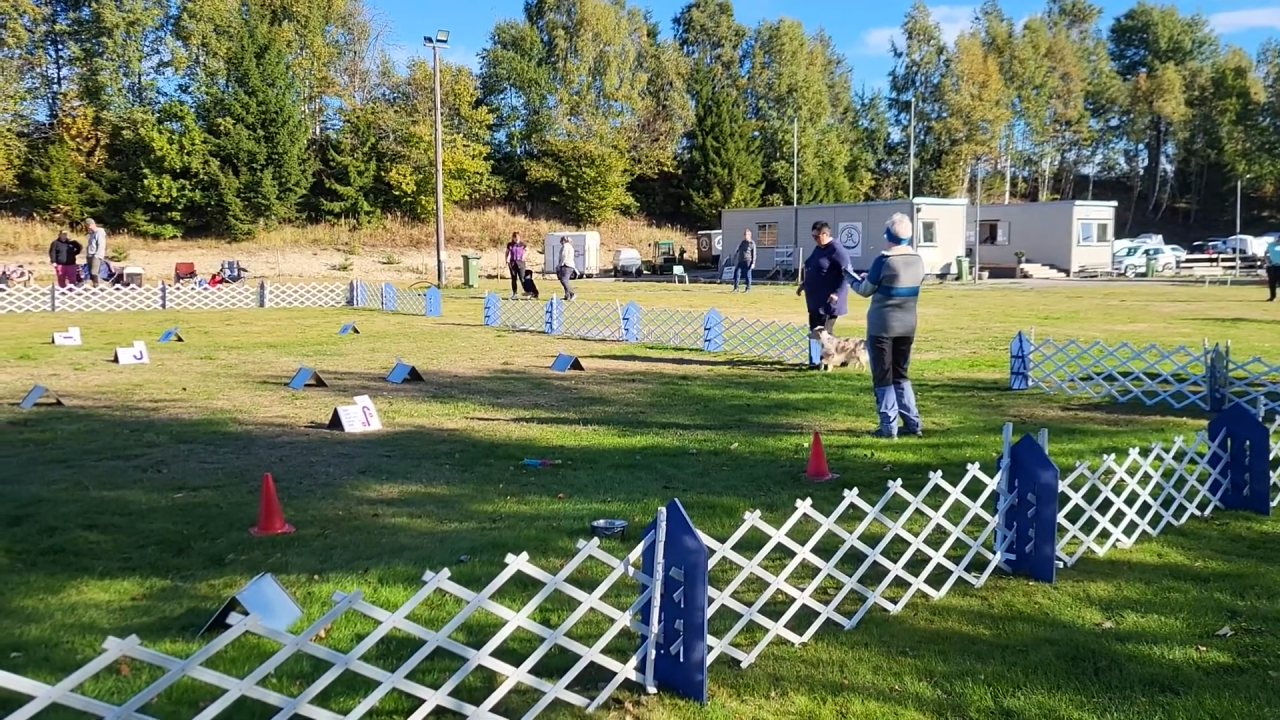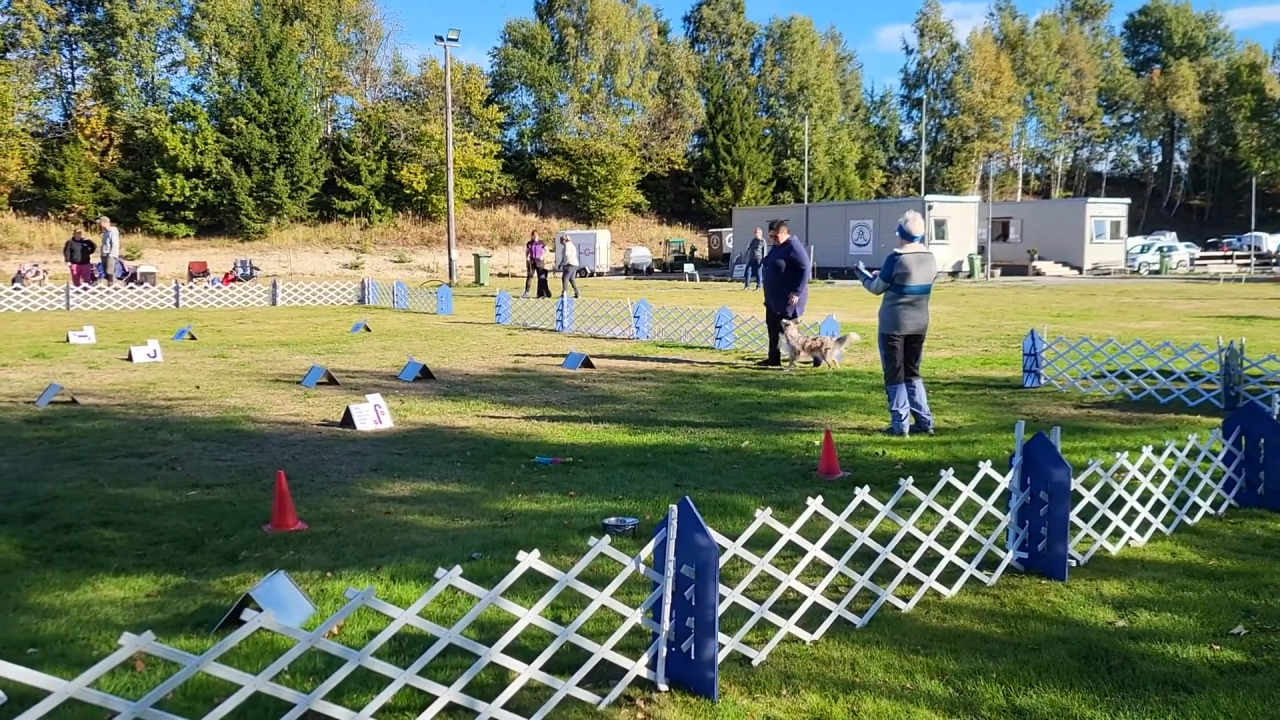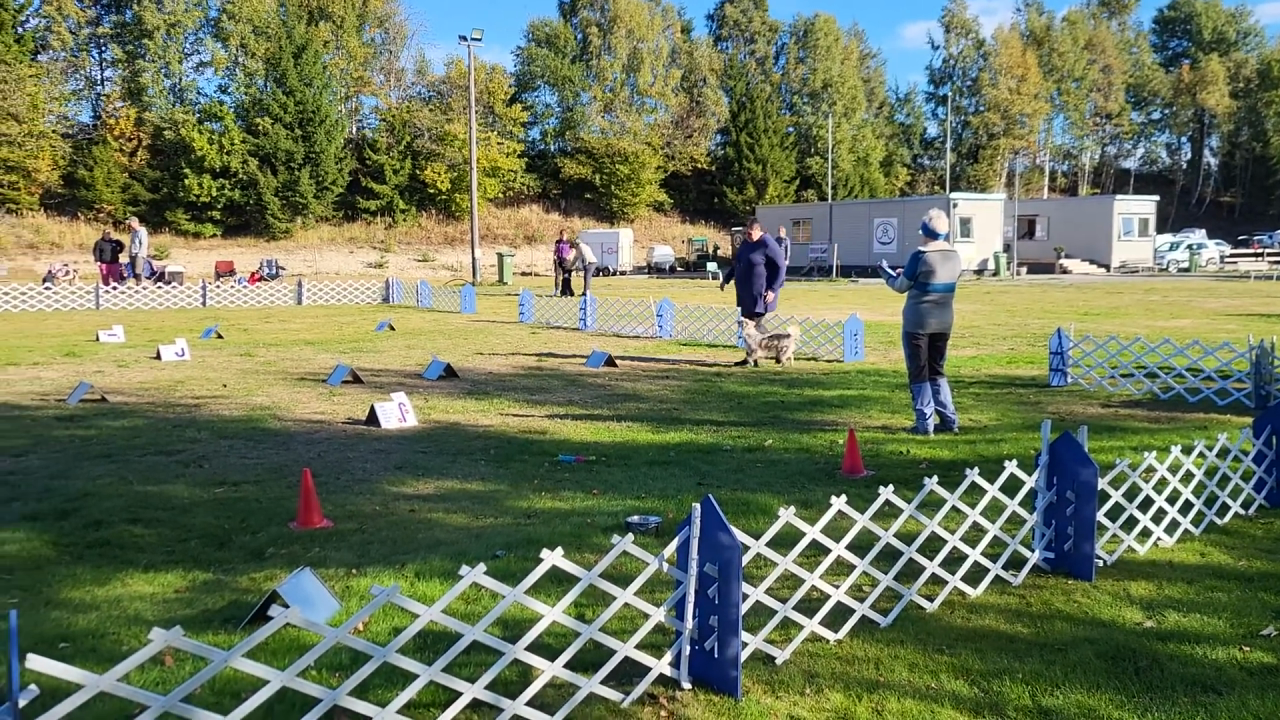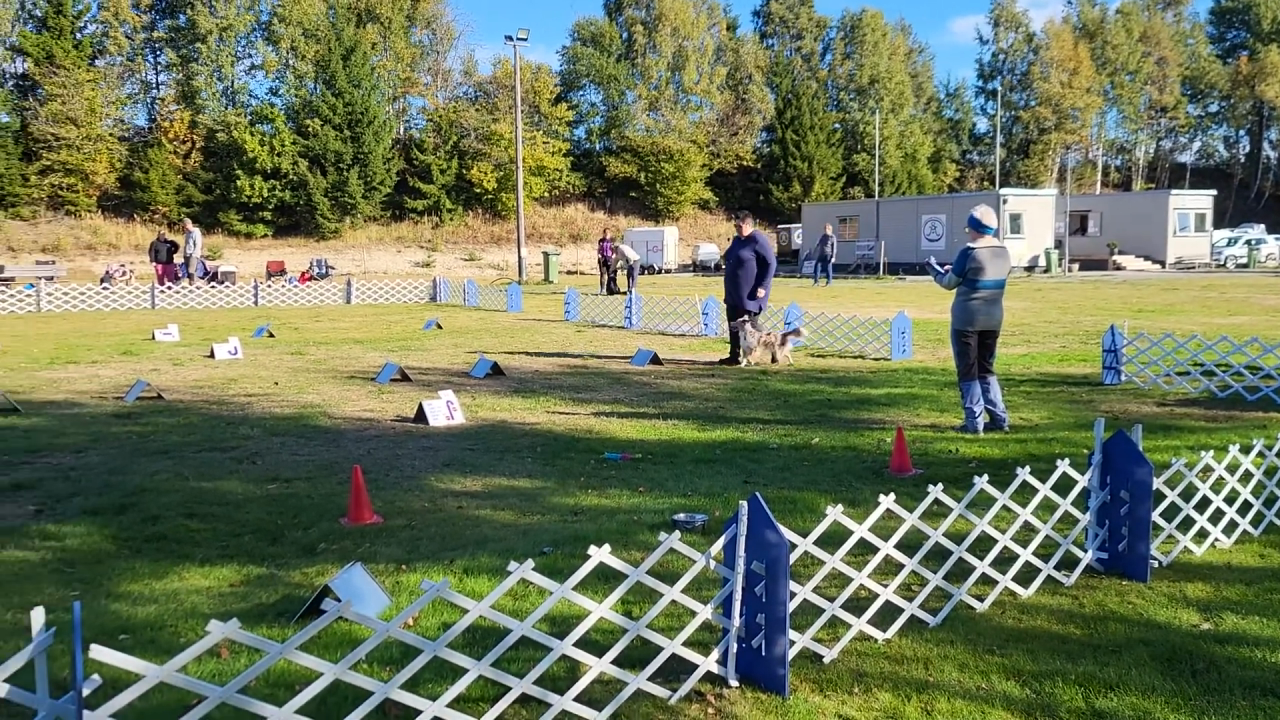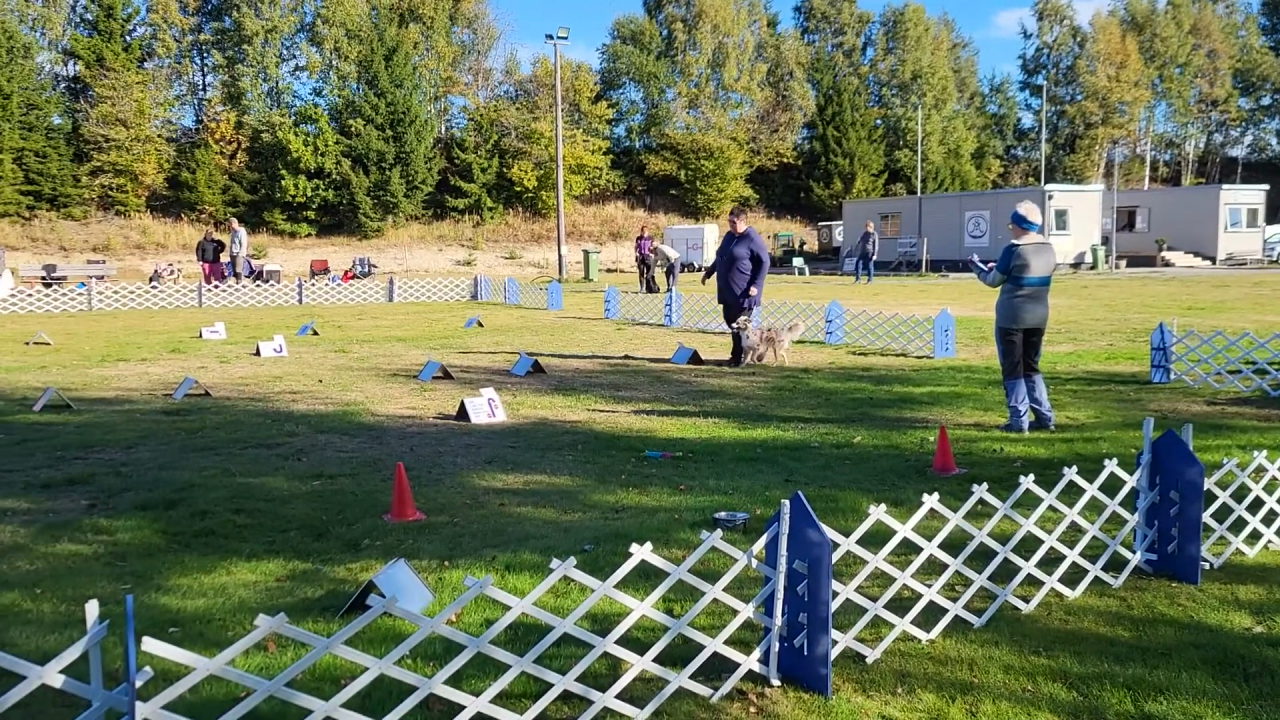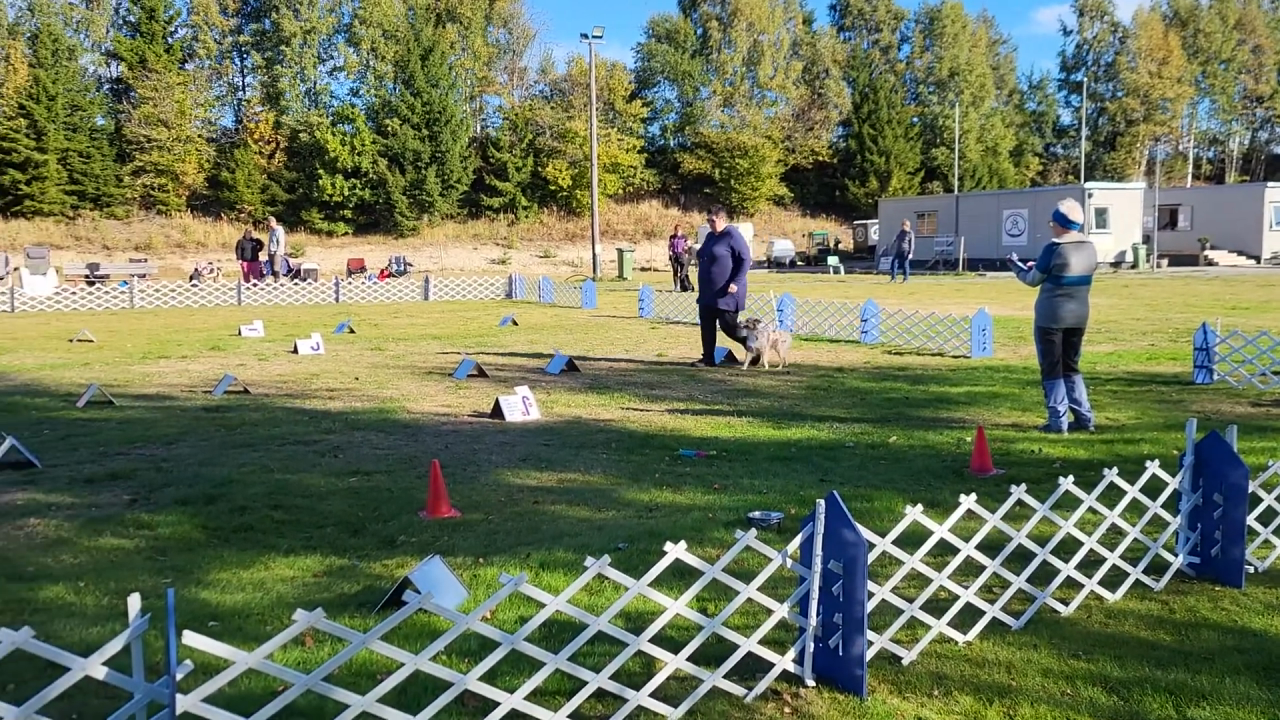
dt=0.5s
person 1, frame 1
left shoulder: (884, 261)
right shoulder: (918, 261)
left elbow: (865, 290)
left wrist: (853, 279)
left hip: (882, 325)
right hip: (907, 326)
left knee: (883, 377)
right knee: (900, 374)
left ankle: (889, 427)
right ankle: (913, 423)
person 1, frame 2
left shoulder: (896, 258)
right shoulder: (930, 259)
left elbow: (877, 288)
left wrist: (864, 274)
right wrist: (881, 276)
left hip: (893, 323)
right hip: (919, 324)
left knee: (894, 375)
right knee: (912, 373)
left ankle: (900, 425)
right ankle: (924, 422)
person 1, frame 3
left shoulder: (921, 256)
right shoulder: (955, 257)
left elbow: (901, 287)
left wrist: (886, 272)
right wrist: (905, 274)
left hip: (918, 322)
right hip: (943, 322)
left knee: (919, 374)
right knee: (937, 371)
left ankle: (924, 424)
right ankle: (949, 420)
person 1, frame 4
left shoulder: (969, 253)
right shoulder: (1004, 253)
left elbow: (949, 283)
left wrist: (934, 269)
right wrist: (954, 271)
left hip: (966, 319)
right hip: (993, 320)
left knee: (968, 372)
right knee: (986, 370)
left ankle: (974, 423)
right ankle: (999, 419)
person 1, frame 5
left shoulder: (1014, 250)
right shoulder: (1049, 250)
left elbow: (994, 281)
left wrist: (977, 266)
right wrist: (999, 268)
left hip: (1011, 317)
right hip: (1038, 317)
left knee: (1013, 370)
right knee: (1031, 368)
left ankle: (1019, 421)
right ankle: (1045, 418)
person 1, frame 6
left shoulder: (1054, 248)
right shoulder: (1090, 249)
left elbow: (1034, 280)
left wrist: (1016, 265)
right wrist: (1039, 267)
left hip: (1051, 317)
right hip: (1078, 317)
left knee: (1052, 370)
right knee: (1071, 368)
left ankle: (1058, 422)
right ankle: (1084, 418)
